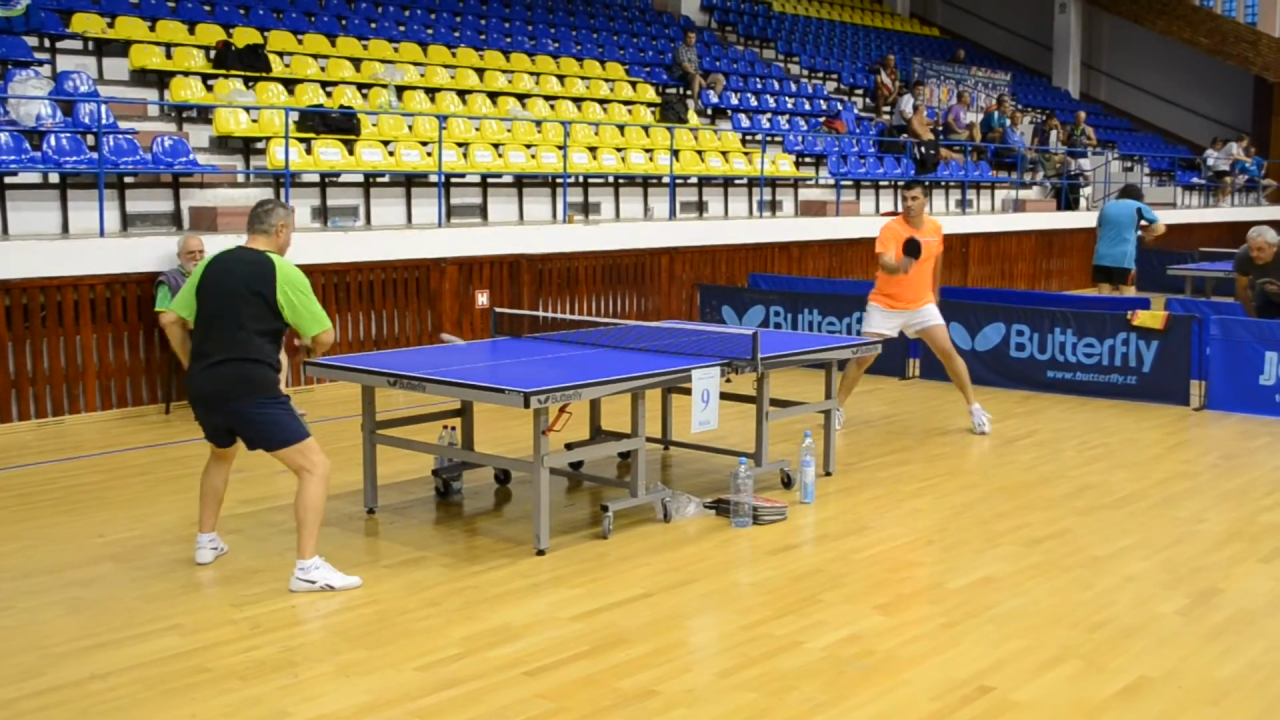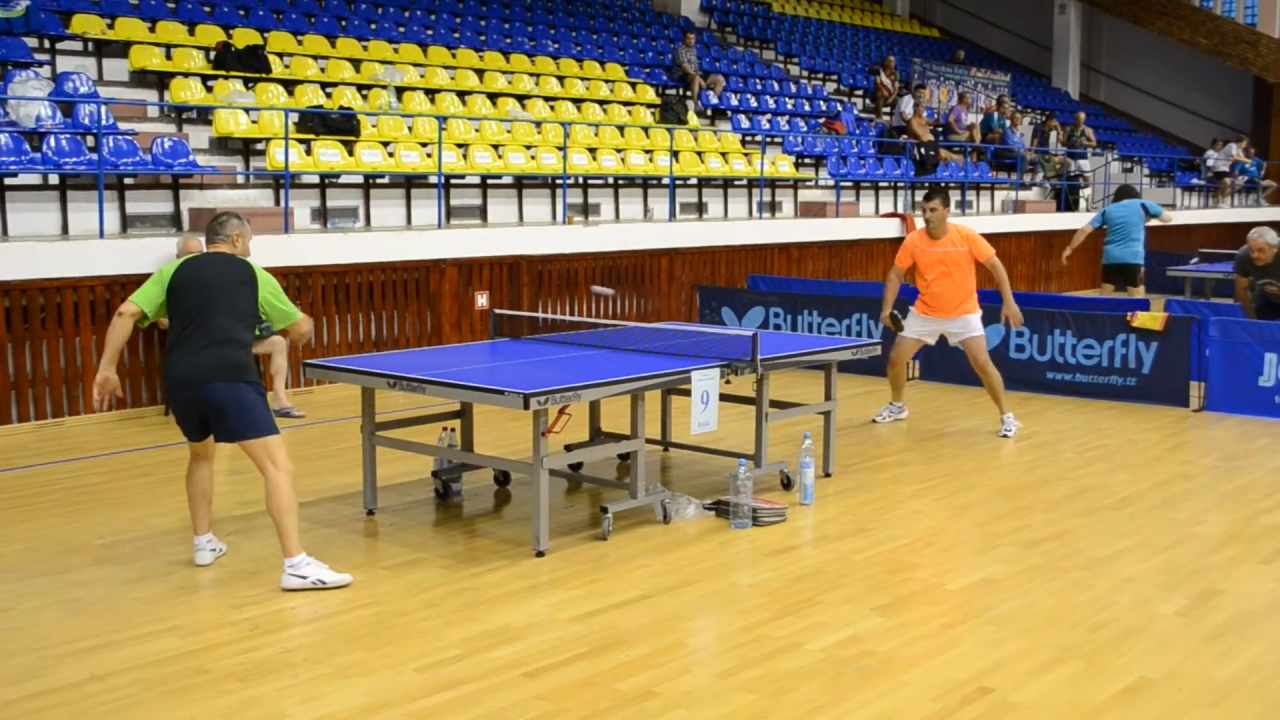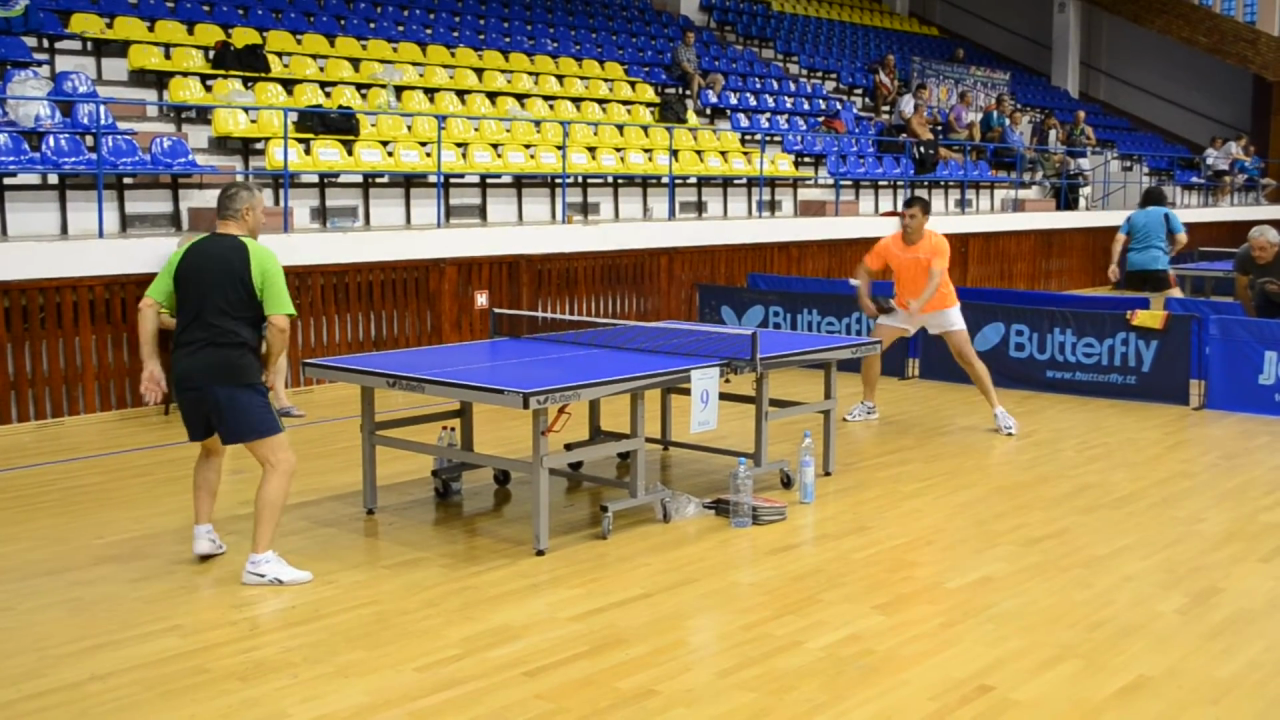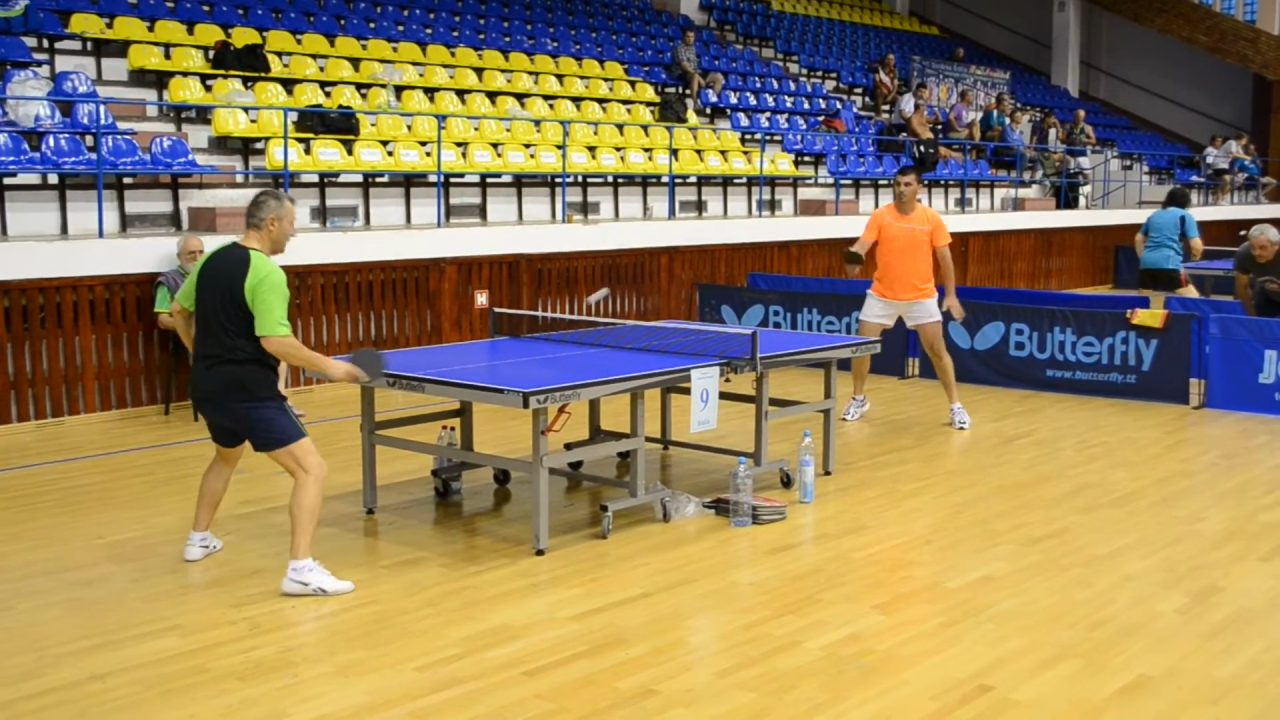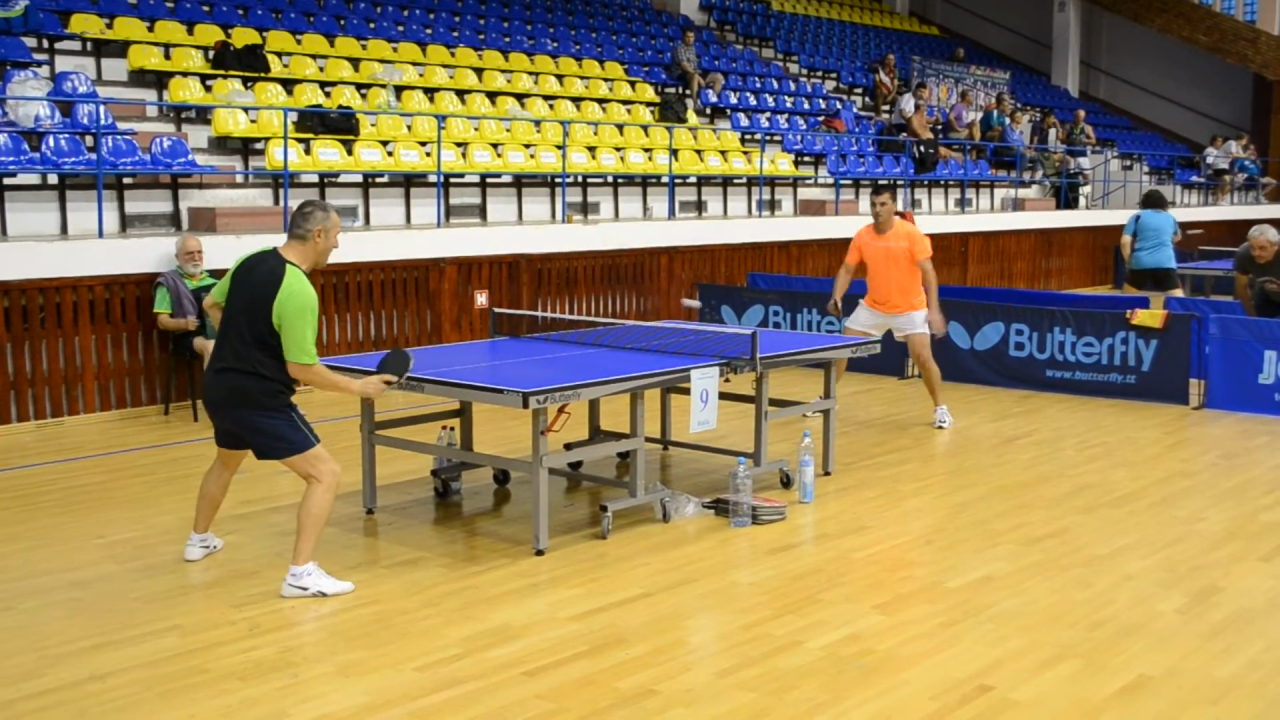
dt=0.4s
person 1, frame 1
left shoulder: (212, 265)
right shoulder: (284, 272)
left elbow: (171, 321)
right elbow: (324, 337)
left wrist: (195, 367)
right wrist: (311, 345)
left hip: (204, 388)
right hip: (252, 389)
left knee: (221, 456)
right knee: (315, 468)
left ankle: (206, 541)
right ankle: (308, 567)
person 1, frame 2
left shoulder: (174, 270)
right shoulder: (254, 274)
left elbow: (126, 313)
right elbow: (301, 329)
left wrist: (106, 368)
right wrist: (302, 323)
left hip: (181, 380)
right hip: (231, 378)
left knee: (201, 454)
right knee: (278, 466)
left ankle: (205, 542)
right ankle: (297, 563)
person 1, frame 3
left shoulder: (186, 253)
right shoulder: (259, 256)
left elbow: (148, 307)
right elbow: (280, 325)
left wrist: (151, 364)
right wrist: (270, 368)
left hip: (187, 374)
right hip: (234, 375)
left knee: (211, 451)
right knee: (280, 462)
left ankle: (204, 534)
right ankle: (260, 561)
person 1, frame 4
left shoulder: (212, 260)
right shoulder: (266, 272)
left elbow: (178, 311)
right elbow: (274, 342)
right wrist: (328, 366)
left hip: (208, 387)
right hip: (249, 390)
left knee: (226, 456)
right knee: (311, 469)
left ankle: (198, 538)
right ankle: (301, 568)
person 1, frame 5
left shoulder: (250, 262)
right shoulder: (298, 292)
left elbow: (213, 305)
right elbow: (302, 369)
right wrist: (361, 386)
left hip: (219, 390)
right hip: (259, 400)
left knee: (227, 461)
right knee: (324, 474)
left ankle: (199, 539)
right ankle: (300, 573)
person 2, frame 1
left shoulder: (934, 228)
right shoulder: (890, 229)
right elbow: (884, 264)
left wrist: (934, 293)
right wrist: (900, 267)
left hip: (922, 304)
right hip: (885, 305)
left knee: (948, 353)
right knee: (863, 357)
left ankle: (974, 408)
right ankle: (837, 408)
person 2, frame 2
left shoulder: (966, 236)
right shoulder: (913, 241)
left elbow: (995, 266)
right elbow: (895, 274)
left wrist: (1009, 302)
right wrist: (887, 307)
left hip: (963, 313)
right hip: (925, 312)
left knee: (982, 363)
right knee: (896, 359)
left ankle: (1006, 416)
right ankle: (897, 405)
person 2, frame 3
left shoulder: (938, 243)
right shoulder: (888, 245)
left elbow: (935, 279)
right elbow: (863, 270)
left wrist: (919, 303)
right wrist: (864, 298)
left hip: (942, 307)
right hip: (903, 308)
left knee: (967, 356)
left ankle: (998, 411)
right ankle: (868, 405)
person 2, frame 4
left shoulder: (932, 219)
right shoulder: (881, 216)
left elbow: (945, 257)
right elbow: (862, 245)
left wrist: (951, 295)
right wrist: (853, 259)
left hip: (922, 296)
right hip: (882, 295)
left knee: (937, 350)
left ankle: (956, 406)
right ankle: (859, 400)
person 2, frame 5
left shoulder: (911, 233)
right shoulder: (862, 236)
left elbow: (927, 271)
right elbow: (847, 270)
left wrist: (934, 309)
right wrist: (836, 297)
left hip: (909, 309)
right hip: (872, 307)
left knee: (923, 358)
left ankle: (941, 408)
